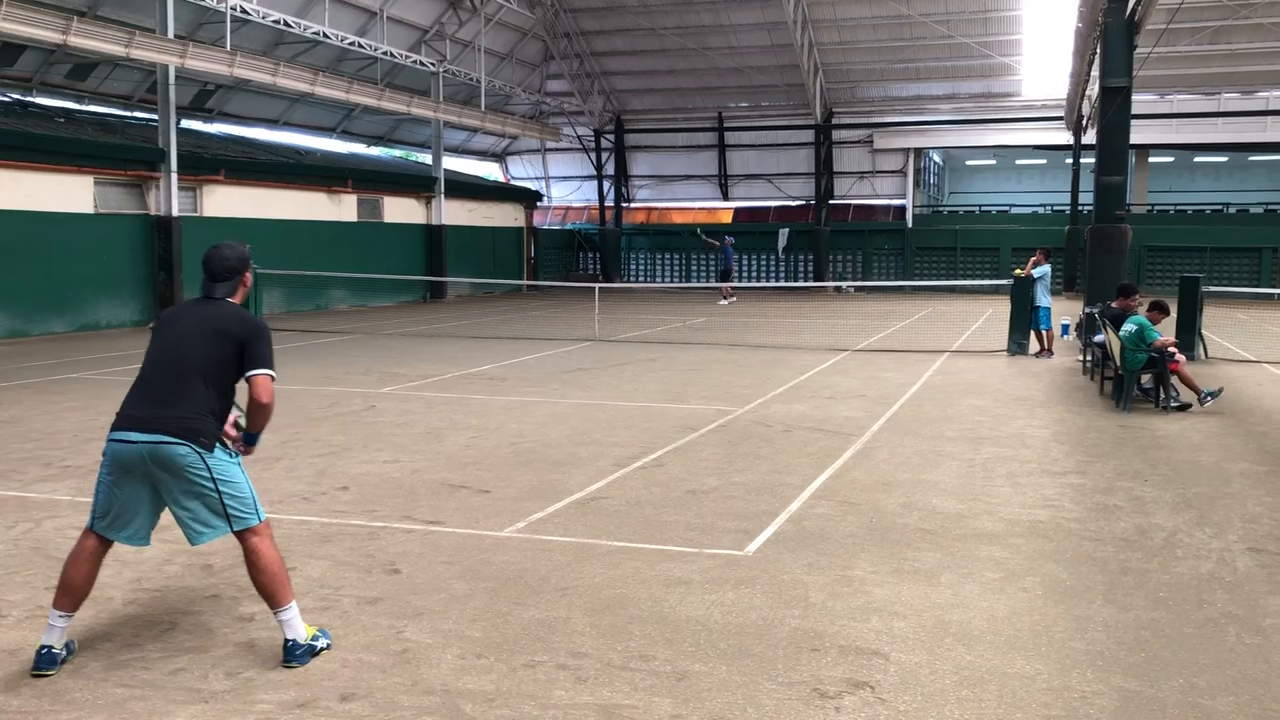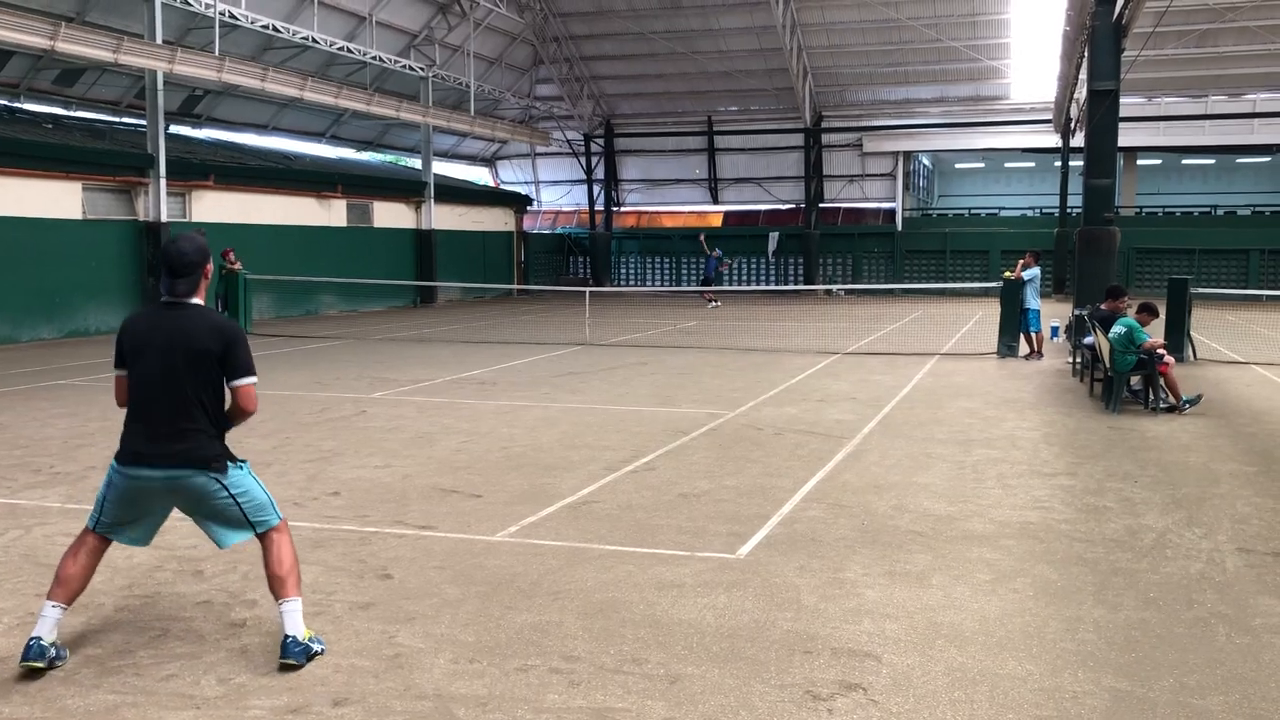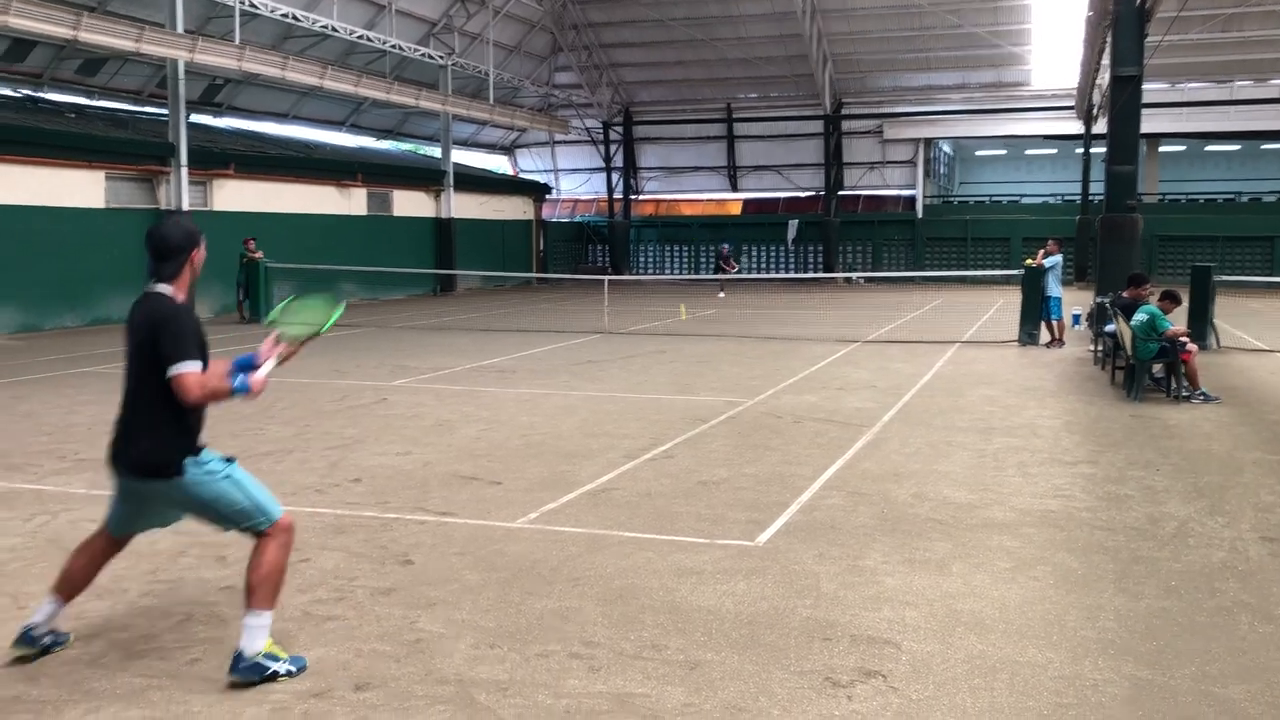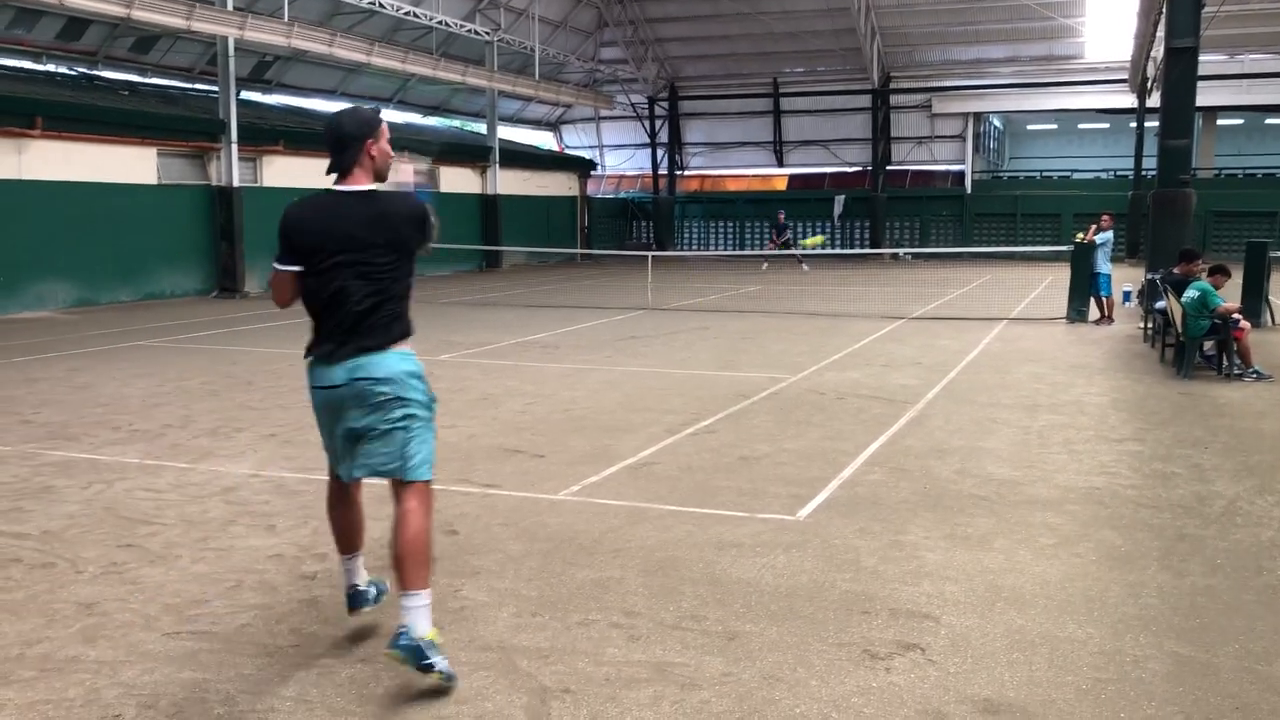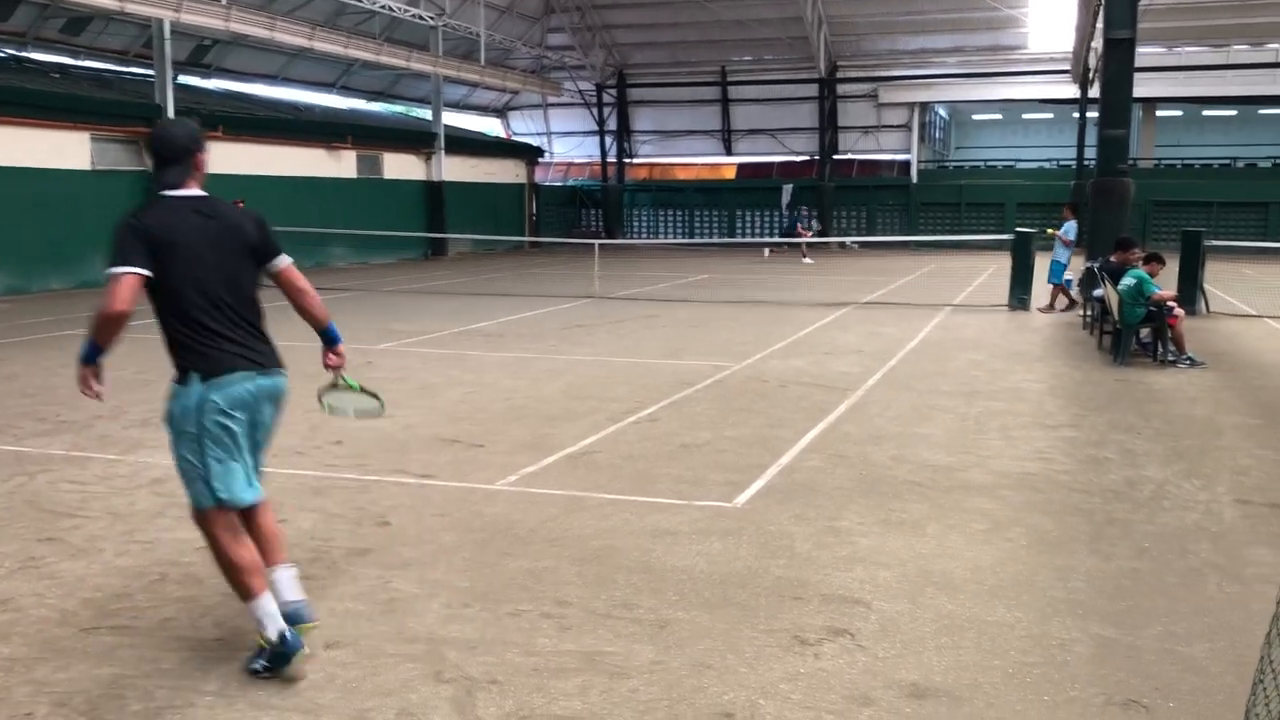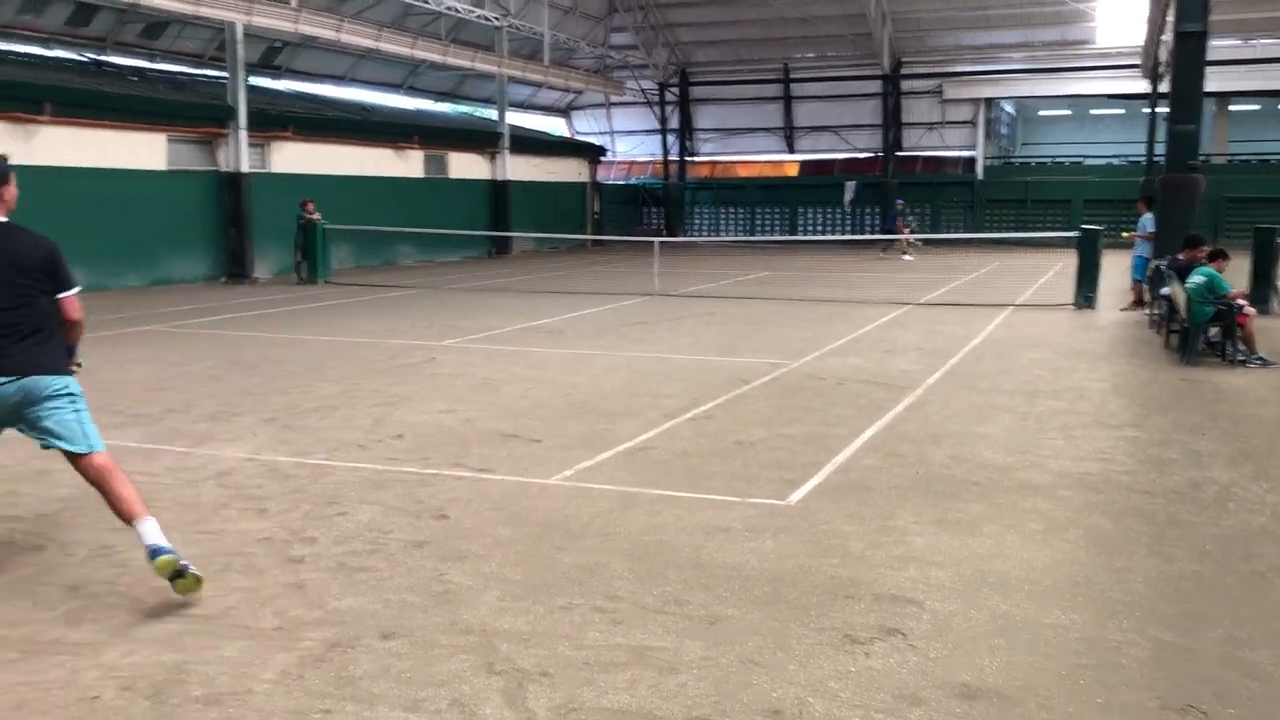
dt=0.7s
person 1, frame 1
left shoulder: (170, 317)
right shoulder: (250, 326)
right elbow: (263, 397)
left wrist: (217, 421)
right wrist: (250, 436)
left hip: (125, 435)
right hip: (187, 442)
left knee: (97, 536)
right knee: (254, 532)
left ankle: (51, 644)
right ankle: (297, 637)
person 1, frame 2
left shoulder: (132, 326)
right shoulder: (224, 330)
left elbow: (122, 396)
right elbow: (247, 405)
left hip: (136, 463)
right hip: (202, 464)
left knee: (93, 537)
right knee: (274, 532)
left ankle: (41, 639)
right ankle: (296, 637)
person 1, frame 3
left shoulder: (145, 308)
right shoulder: (176, 316)
right elbow: (193, 391)
left wrist: (253, 359)
right wrist: (243, 385)
left hip: (134, 459)
right hip: (175, 465)
left knee: (113, 535)
right knee: (277, 528)
left ankle: (37, 628)
right ankle: (253, 652)
person 1, frame 4
left shoulder: (299, 215)
right shoulder: (405, 208)
left elbow: (282, 295)
right elbow: (427, 233)
left hip: (328, 370)
right hip: (388, 367)
left knee: (343, 478)
right knee: (413, 492)
left ankle: (357, 584)
right ankle: (416, 630)
person 1, frame 5
left shoulder: (141, 225)
right shoulder: (244, 220)
left elbow: (118, 306)
right elbow: (296, 286)
left wrist: (90, 356)
right wrist: (331, 338)
left hip: (210, 385)
right hip: (265, 376)
left knee: (219, 513)
right knee: (247, 497)
left ankle: (276, 636)
right ankle: (290, 602)
person 1, frame 6
right shoulder: (38, 246)
right elbow: (72, 316)
right wrist: (67, 351)
right hip: (41, 375)
right knee: (99, 465)
right ankle: (160, 549)
